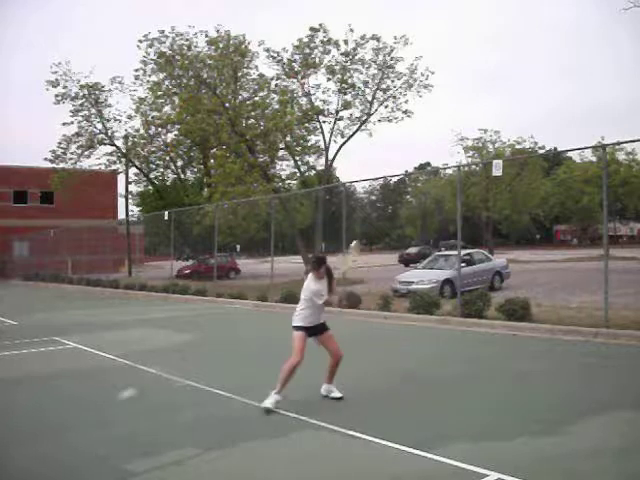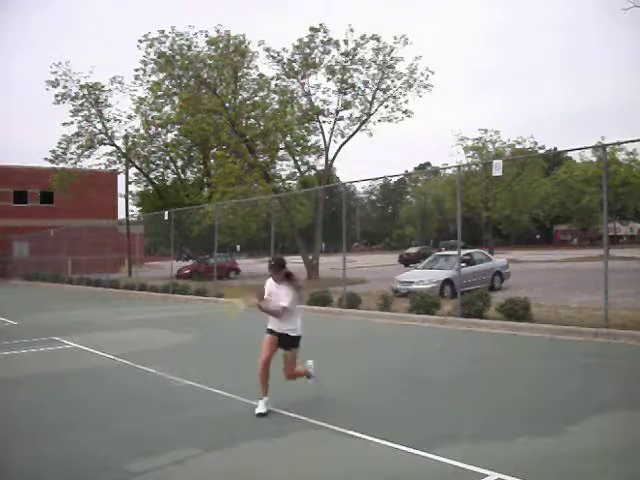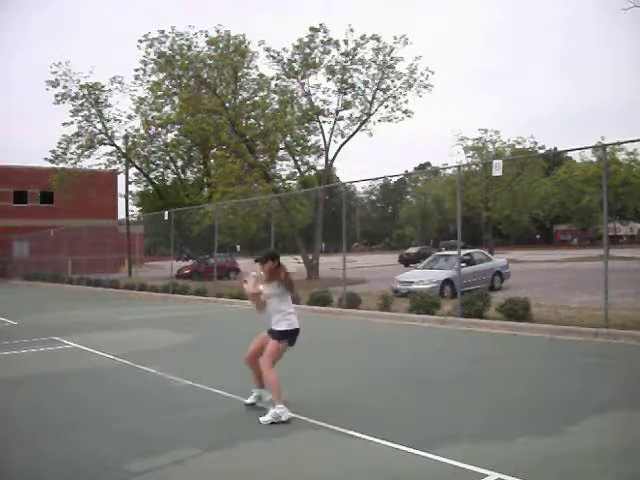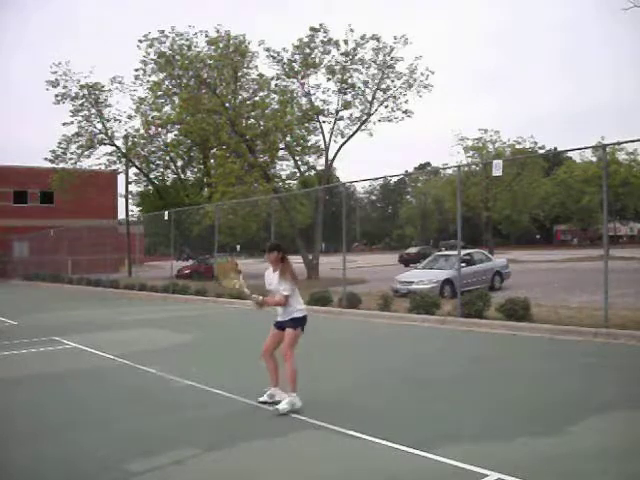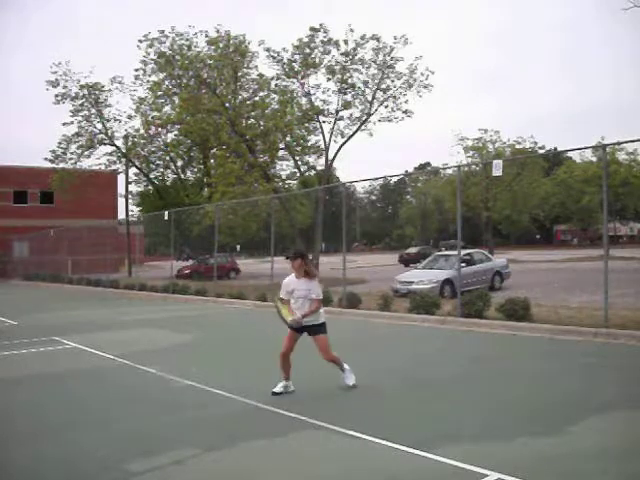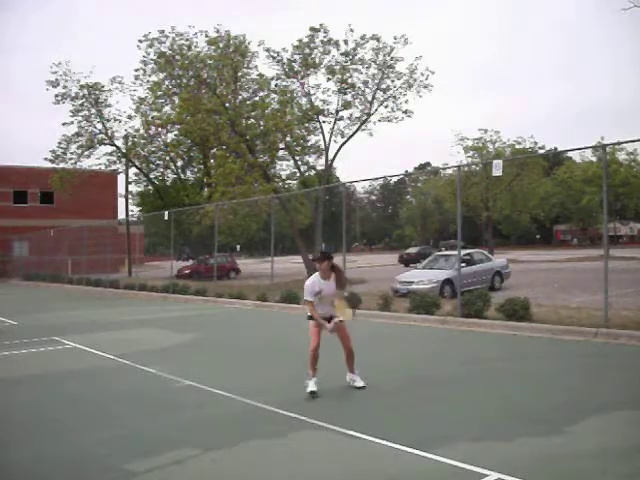
dt=0.3s
person 1, frame 1
left shoulder: (323, 277)
right shoulder: (313, 287)
right elbow: (327, 302)
left wrist: (327, 296)
right wrist: (329, 296)
left hip: (317, 322)
right hip: (302, 323)
left knee: (337, 355)
right knee: (296, 359)
left ankle: (328, 386)
right ankle: (275, 395)
person 1, frame 2
left shoulder: (290, 288)
right shoulder: (269, 283)
left elbow: (279, 313)
right elbow: (267, 302)
left wrist: (262, 306)
right wrist: (261, 304)
left hip: (290, 331)
right hip: (274, 328)
left knee: (289, 374)
right knee: (264, 361)
left ankle: (308, 368)
right ankle: (264, 400)
person 1, frame 3
left shoulder: (278, 281)
right shoulder: (267, 282)
left elbow: (252, 293)
right elbow: (259, 307)
left wrist: (252, 283)
right wrist: (250, 284)
left hip: (287, 329)
right hip: (276, 327)
left knee: (265, 364)
right knee: (250, 356)
left ankle: (280, 410)
right ankle: (260, 391)
person 1, frame 4
left shoulder: (286, 274)
right shoulder: (268, 273)
left elbow: (283, 301)
left wrist: (263, 301)
right wrist: (263, 300)
left hip: (296, 316)
right hip: (282, 318)
left knee: (287, 353)
right knee: (267, 351)
left ankle: (292, 397)
right ankle: (275, 391)
person 1, frame 5
left shoulder: (312, 281)
right shoulder: (287, 282)
left elbow: (317, 305)
right elbow: (286, 303)
left wrist: (302, 315)
right wrist: (293, 316)
left hip: (316, 321)
right hip: (297, 322)
left knee: (327, 356)
right knee: (284, 353)
left ankle: (344, 369)
right ankle: (286, 383)
person 1, frame 6
left shoulder: (338, 279)
right shoulder: (310, 282)
right elbow: (311, 308)
left wrist: (336, 319)
right wrist: (325, 325)
left hip: (333, 315)
right hip: (316, 315)
left knee: (348, 347)
right knee: (314, 346)
left ankle: (352, 376)
right ankle: (312, 380)
